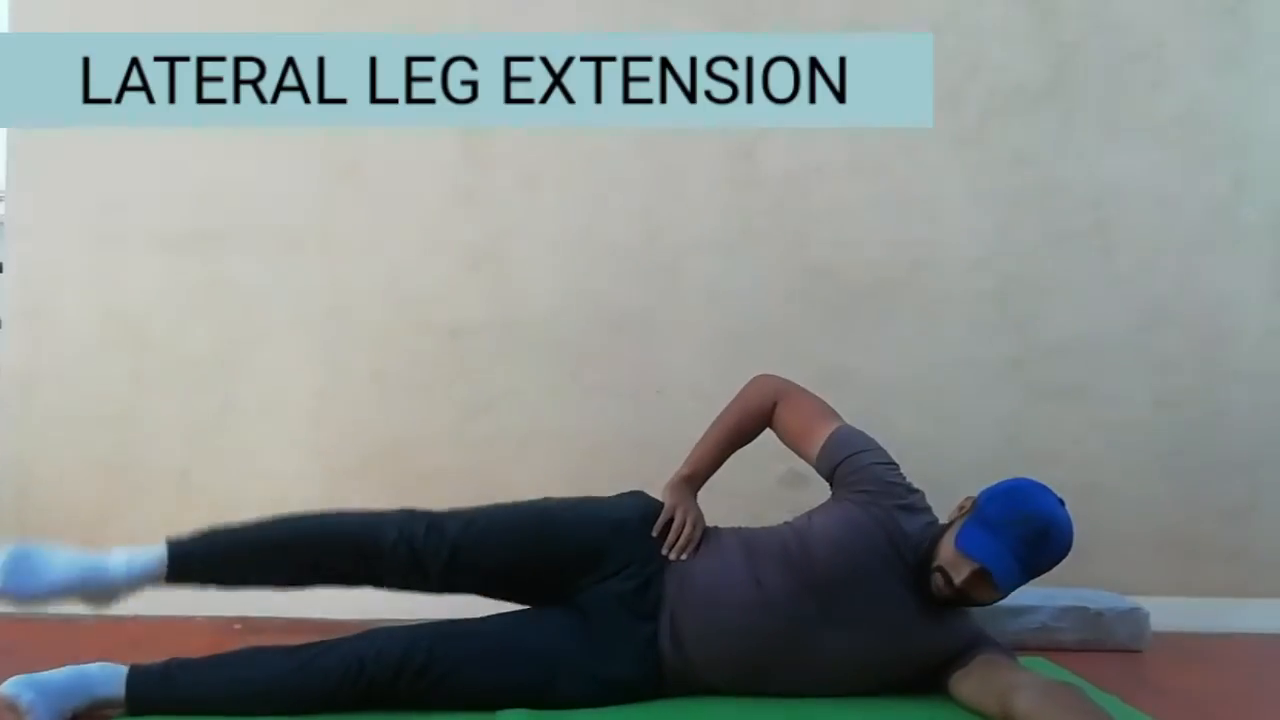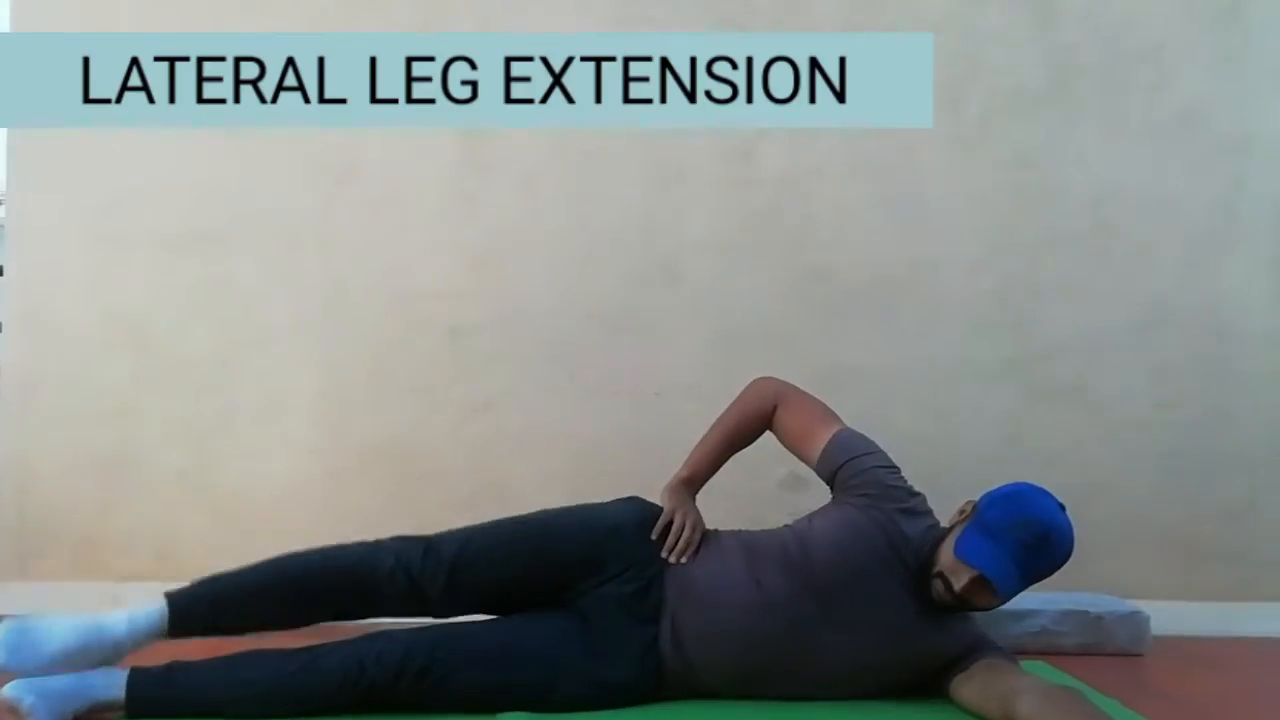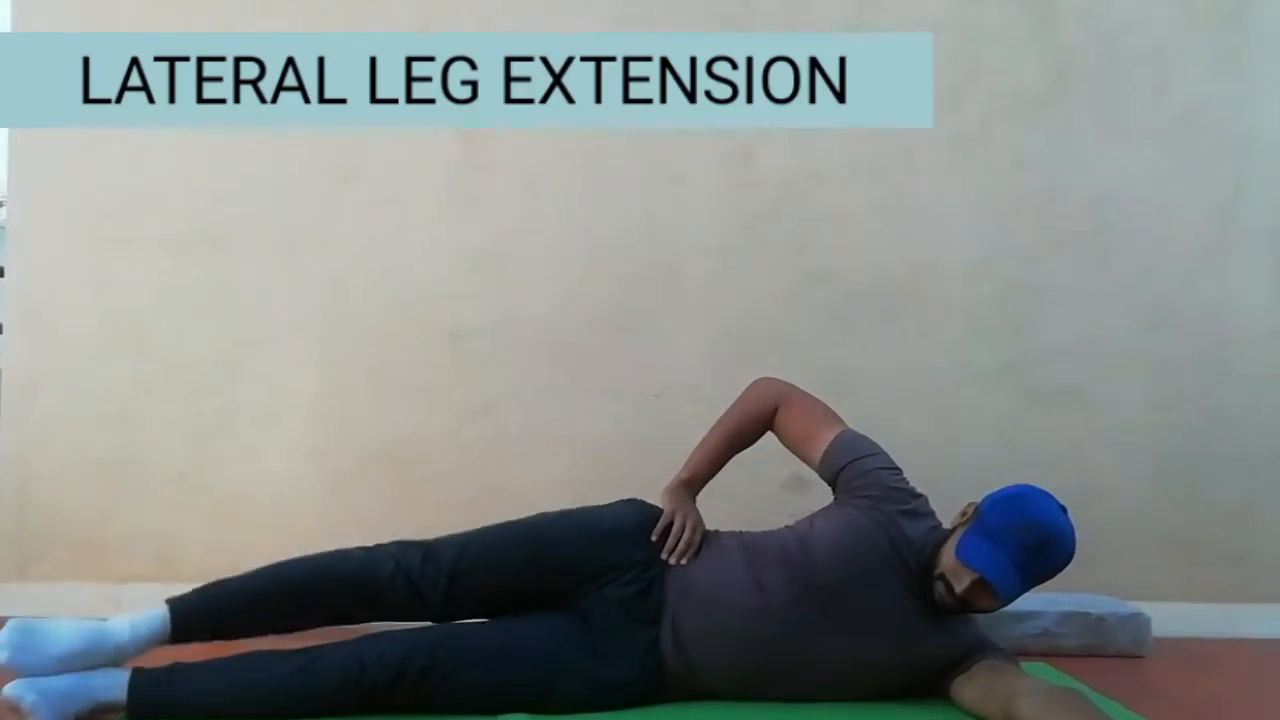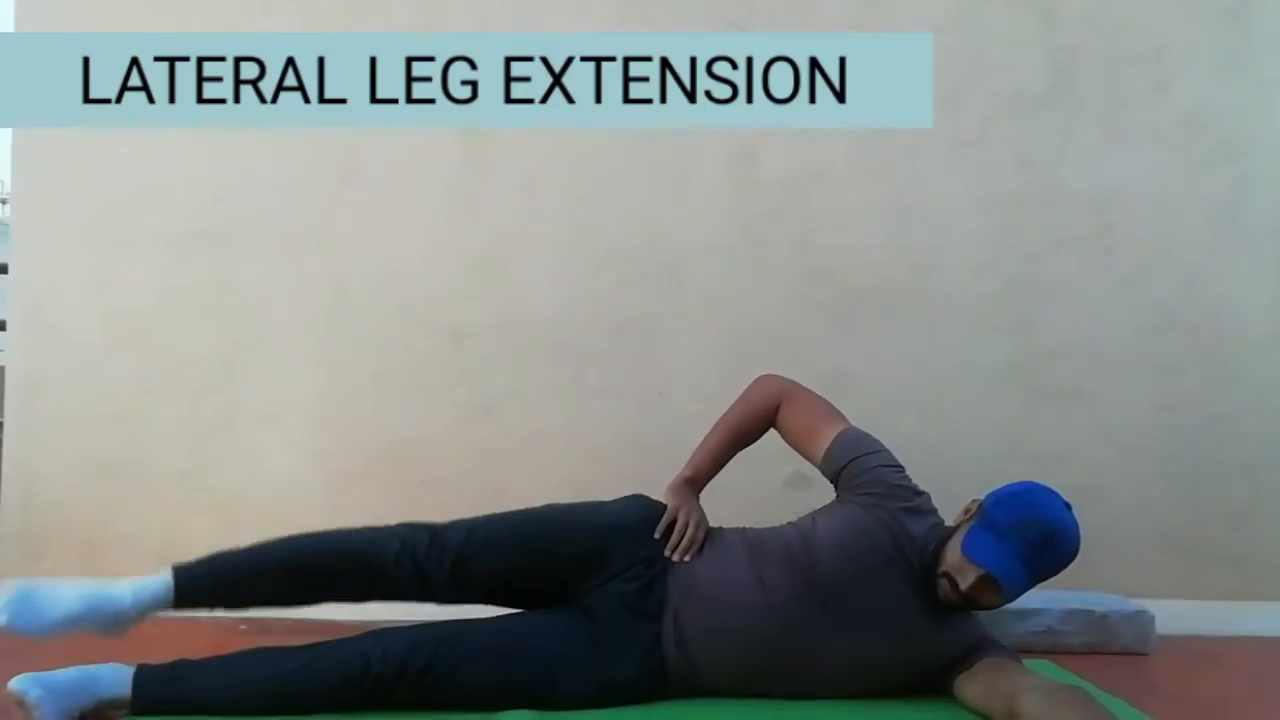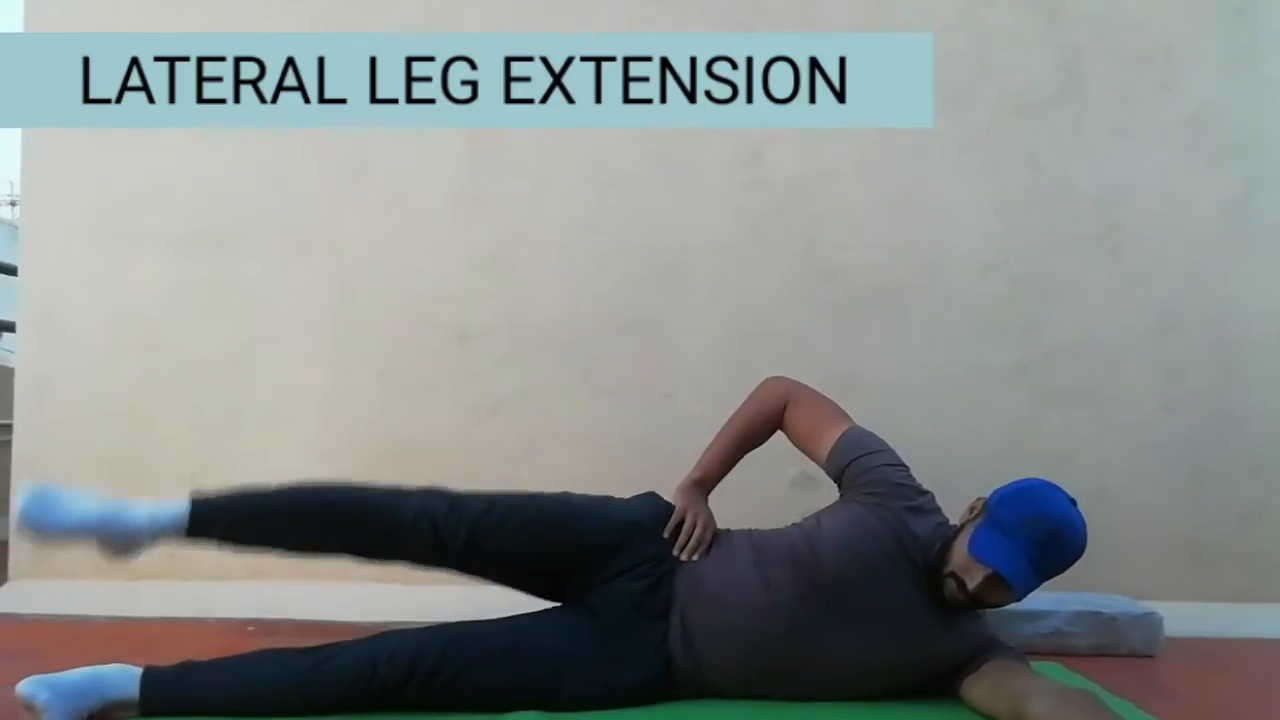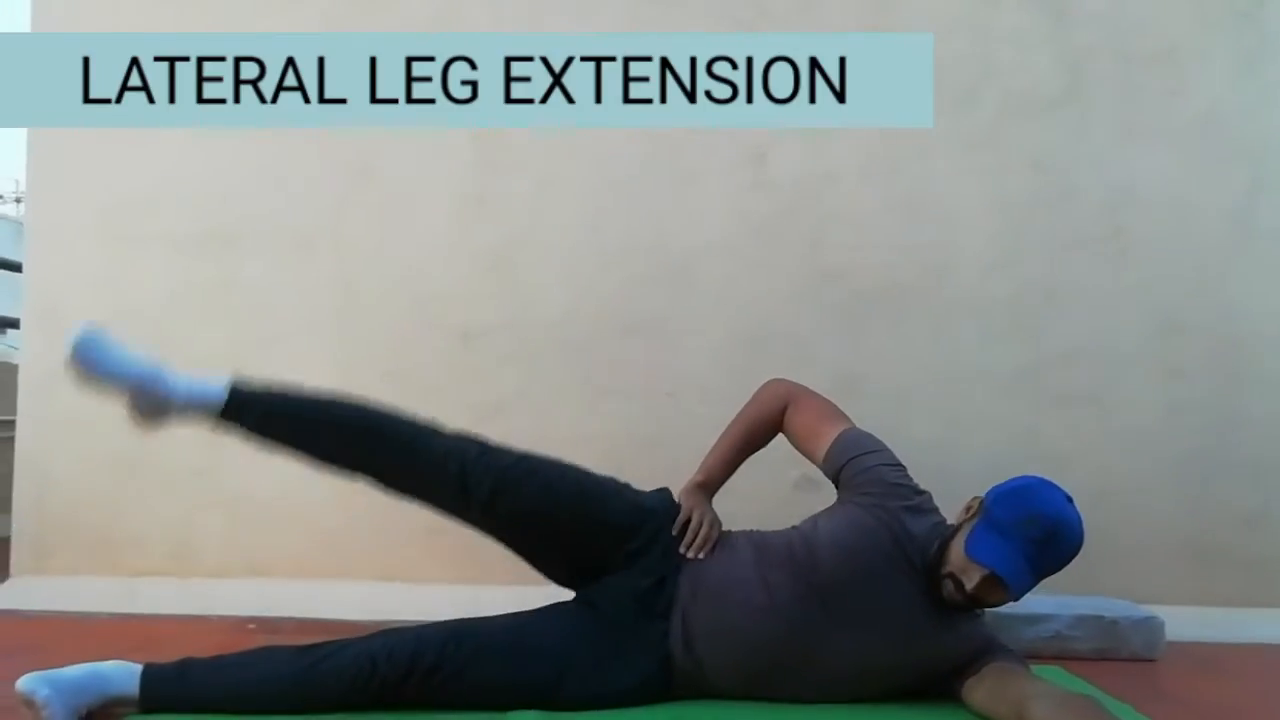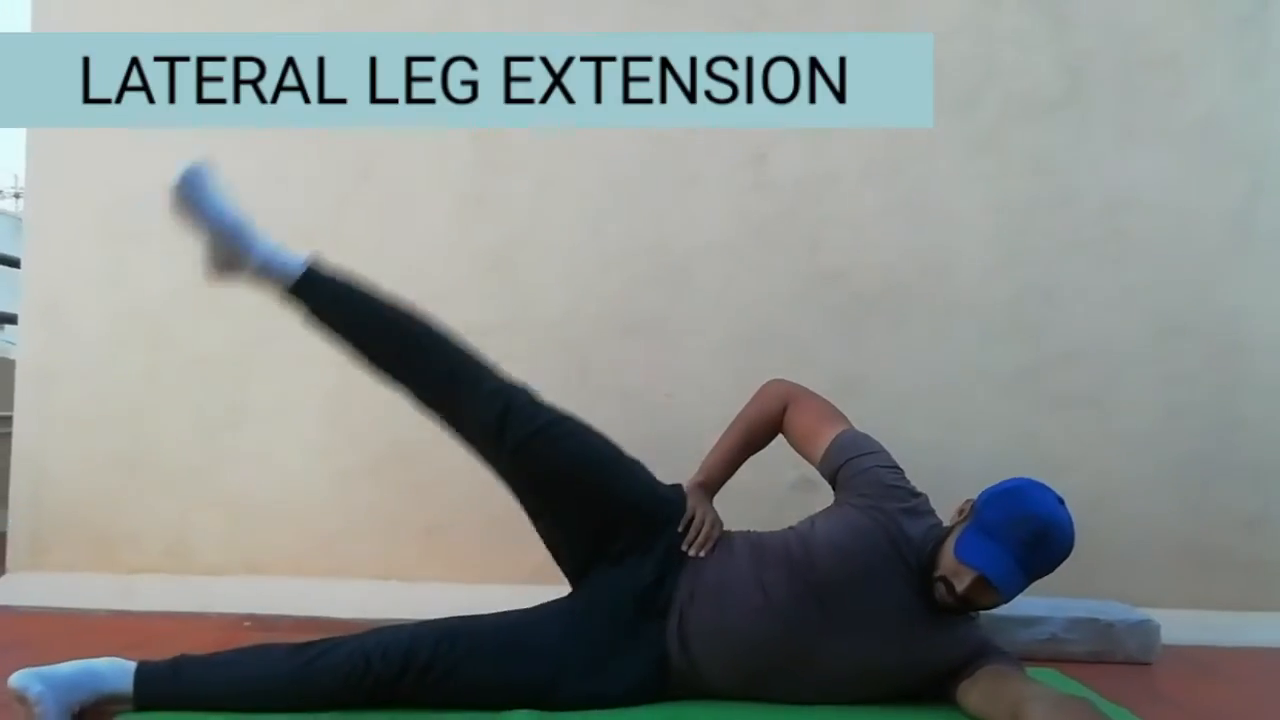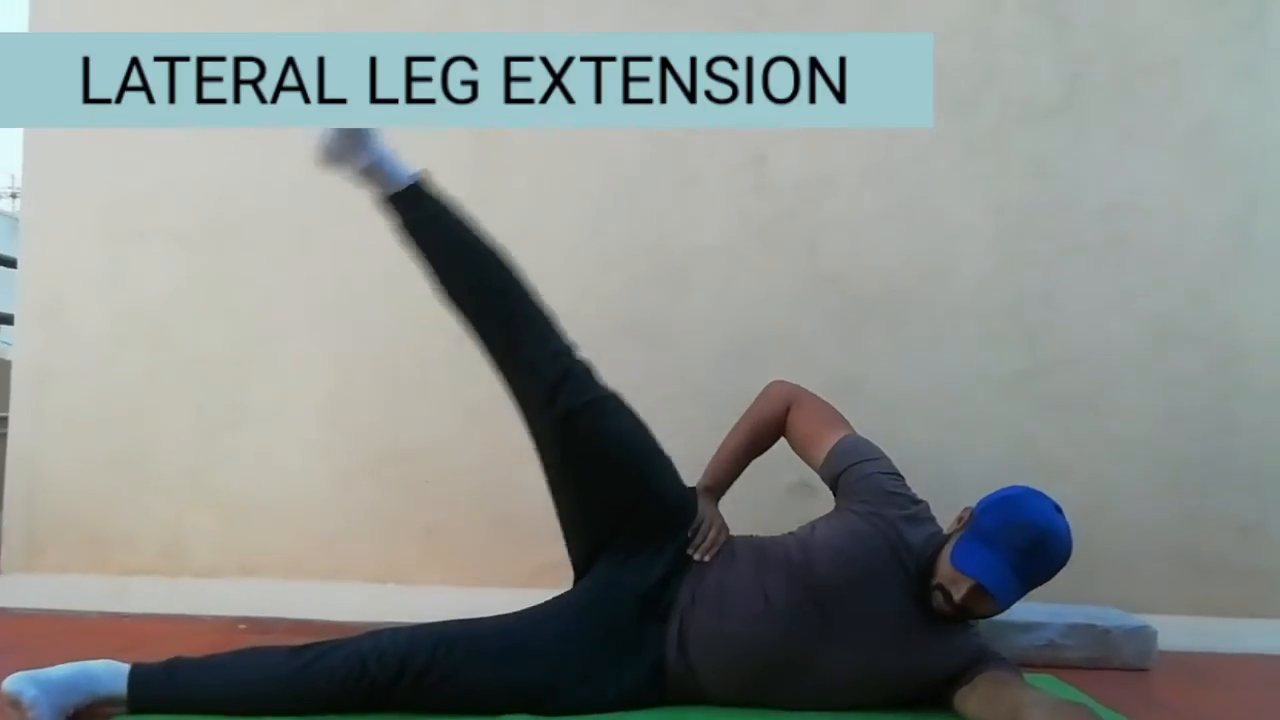
dt=0.1s
person 1, frame 1
right shoulder: (887, 496)
right elbow: (775, 389)
right wrist: (684, 481)
right hip: (633, 552)
right knee: (406, 545)
right ankle: (130, 563)
person 1, frame 2
right shoulder: (888, 500)
right elbow: (774, 393)
right wrist: (683, 484)
right hip: (636, 556)
right knee: (407, 572)
right ankle: (131, 623)
person 1, frame 3
right shoulder: (889, 500)
right elbow: (776, 394)
right wrist: (684, 485)
right hip: (632, 558)
right knee: (409, 577)
right ankle: (133, 631)
person 1, frame 4
right shoulder: (892, 497)
right elbow: (779, 390)
right wrist: (687, 482)
right hip: (634, 554)
right knee: (414, 557)
right ankle: (136, 592)
person 1, frame 5
right shoulder: (899, 501)
right elbow: (783, 391)
right wrist: (696, 485)
right hip: (643, 560)
right knee: (425, 520)
right ankle: (151, 516)
person 1, frame 6
right shoulder: (898, 503)
right elbow: (785, 394)
right wrist: (701, 486)
right hip: (647, 551)
right knee: (451, 464)
right ankle: (190, 393)
person 1, frame 7
right shoulder: (892, 506)
right elbow: (784, 393)
right wrist: (701, 485)
right hip: (651, 554)
right knee: (488, 404)
right ankle: (270, 258)
person 1, frame 8
right shoulder: (892, 511)
right elbow: (785, 396)
right wrist: (708, 494)
right hip: (654, 548)
right knee: (558, 380)
right ankle: (388, 171)
